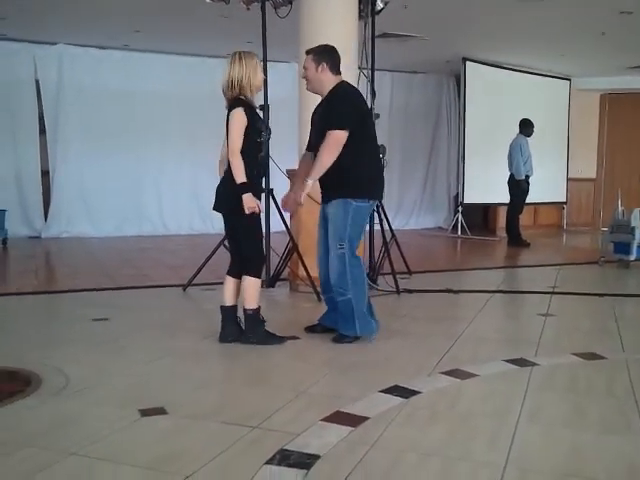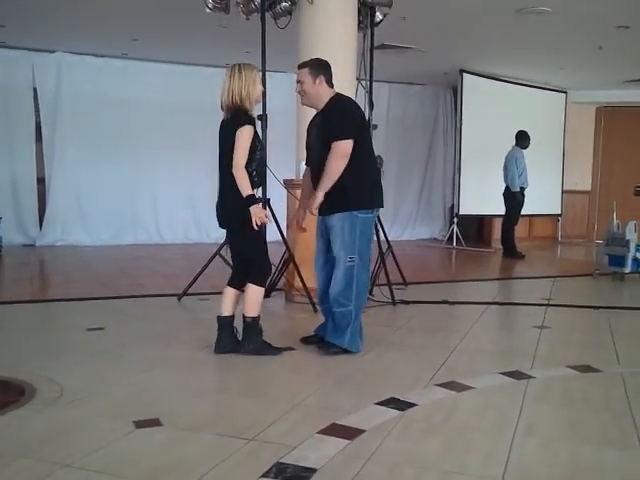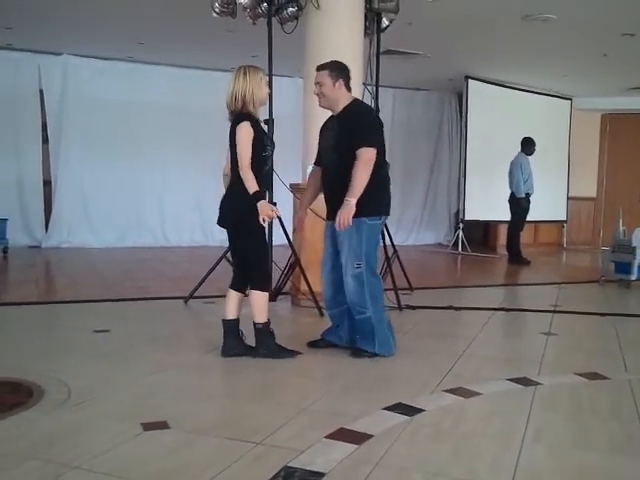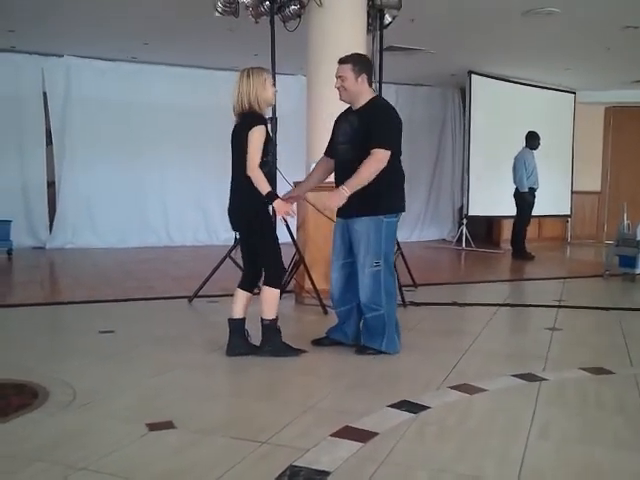
dt=0.3s
person 1, frame 1
left shoulder: (344, 97)
right shoulder: (326, 104)
left elbow: (334, 143)
right elbow: (312, 153)
left wrist: (308, 182)
right wrist: (293, 190)
left hip: (354, 191)
right hip: (335, 192)
left knee: (342, 255)
right knee: (328, 257)
left ankle: (358, 323)
right ankle: (336, 317)
person 1, frame 2
left shoulder: (343, 108)
right shoulder: (316, 121)
left elbow: (341, 153)
right elbow: (311, 168)
left wrist: (319, 193)
right wrist: (302, 207)
left hip: (354, 203)
right hip: (330, 206)
left knee: (348, 267)
right knee: (326, 269)
left ankle: (345, 336)
right ankle: (331, 329)
person 1, frame 3
left shoulder: (362, 115)
right shoulder: (328, 125)
left elbow: (366, 159)
right elbow: (320, 169)
left wrist: (350, 202)
right wrist: (304, 206)
left hip: (363, 210)
right hip: (337, 210)
left knee: (358, 274)
right knee: (333, 274)
left ankle: (376, 340)
right ankle: (340, 332)
person 1, frame 4
left shoulder: (383, 113)
right shoulder: (344, 118)
left elbow: (379, 159)
right elbow: (329, 160)
left wrist: (344, 191)
right wrist: (300, 189)
left hip: (377, 209)
right hip: (349, 210)
left knee: (373, 273)
right knee: (342, 272)
left ankle: (382, 338)
right ankle: (345, 330)
person 2, frame 1
left shoulder: (241, 106)
right shoulder: (241, 106)
right elbow: (234, 152)
right wrist: (245, 190)
left hip: (234, 193)
right hip: (240, 194)
left knee: (239, 260)
right knee: (254, 259)
left ankle: (230, 326)
right ankle: (254, 327)
person 2, frame 2
left shoulder: (228, 120)
right shoulder: (244, 119)
right elbow: (239, 167)
right wrist: (252, 202)
left hip: (230, 205)
right hip: (240, 206)
left knee: (241, 269)
right knee: (259, 267)
left ankle: (226, 336)
right ankle: (251, 336)
person 2, frame 3
left shoulder: (240, 121)
right shoulder: (246, 120)
left elbow: (228, 169)
right elbow: (245, 166)
right wrist: (259, 199)
left hip: (236, 208)
right hip: (246, 209)
left knee: (242, 274)
right knee: (260, 273)
left ankle: (232, 340)
right ankle: (264, 341)
person 2, frame 4
left shoulder: (242, 123)
right shoulder: (257, 122)
right elbow: (253, 168)
right wrist: (273, 198)
left hip: (243, 207)
right hip: (253, 208)
left knee: (252, 272)
right knee: (274, 270)
left ankle: (237, 339)
right ankle: (271, 338)
person 3, frame 1
left shoulder: (523, 141)
right shoulder: (518, 142)
right elbow: (517, 163)
left wrist: (523, 180)
right wrist: (521, 180)
left hip: (521, 179)
right hip: (518, 180)
left knee: (515, 209)
right knee: (515, 210)
left ankle: (514, 237)
right ankle: (514, 238)
person 3, frame 2
left shoulder: (518, 153)
right shoulder: (514, 154)
right elbow: (512, 175)
left wrist: (519, 192)
right wrist: (516, 192)
left hip: (517, 191)
right hip: (514, 192)
left knee: (511, 221)
right knee: (510, 221)
left ankle: (509, 249)
right ankle: (509, 250)
person 3, frame 3
left shoulder: (524, 160)
right shoulder: (519, 160)
right elbow: (517, 181)
left wrist: (524, 198)
right wrist: (521, 198)
left hip: (523, 197)
right hip: (519, 198)
left knee: (516, 227)
right knee: (516, 227)
left ankle: (514, 255)
right ankle: (515, 256)
person 3, frame 4
left shoulder: (530, 154)
right shoulder: (522, 155)
right elbow: (520, 176)
left wrist: (529, 193)
right wrist: (525, 193)
left hip: (530, 192)
right hip: (524, 192)
left knee: (523, 221)
right knee: (521, 222)
left ankle: (519, 250)
right ankle: (518, 251)
